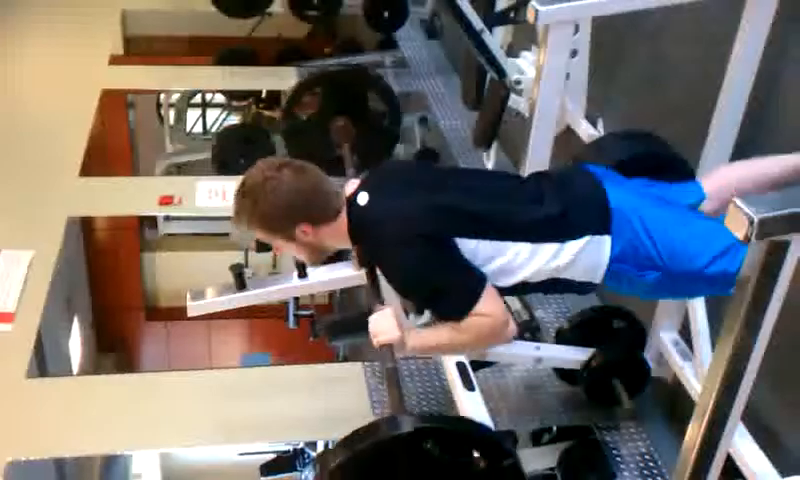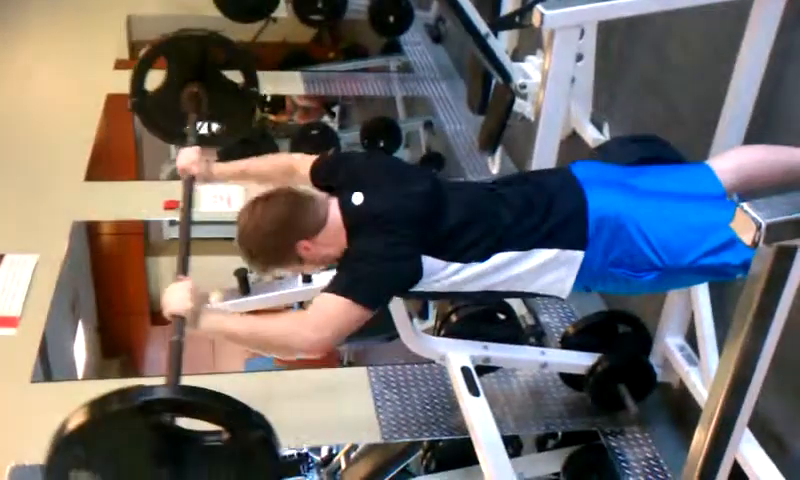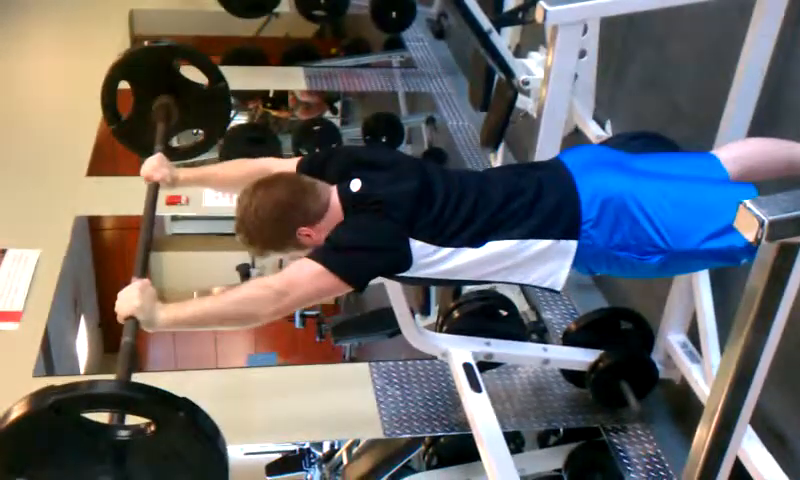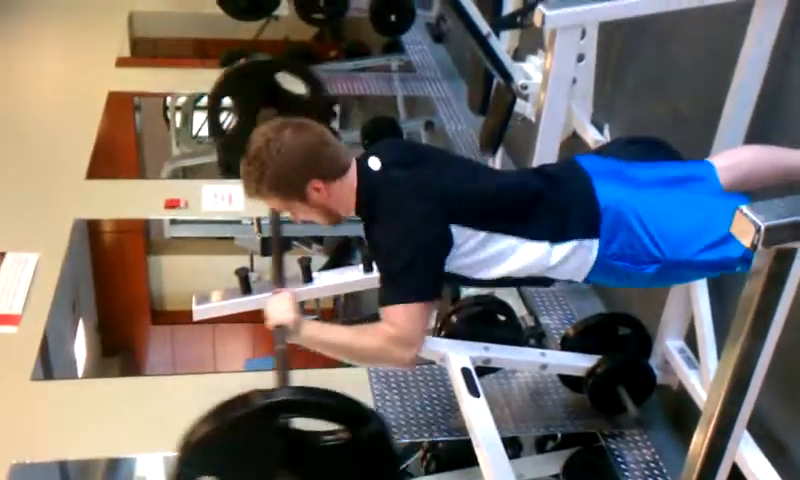
dt=1s
person 1, frame 1
left shoulder: (403, 252)
right shoulder: (373, 183)
left elbow: (497, 326)
left wrist: (408, 340)
right wrist: (333, 187)
left hip: (609, 243)
right hip: (582, 193)
left knee: (742, 258)
right knee: (702, 205)
person 1, frame 2
left shoulder: (382, 250)
right shoulder: (358, 176)
left elbow: (313, 334)
right elbow: (295, 166)
left wrist: (201, 316)
right wrist: (214, 170)
left hip: (591, 241)
right hip: (573, 191)
right knee: (716, 180)
person 1, frame 3
left shoulder: (372, 231)
right shoulder: (344, 167)
left elbow: (268, 296)
right elbow: (270, 174)
left wrist: (156, 312)
right wrist: (182, 174)
left hip: (591, 223)
right hip: (573, 176)
left knee: (740, 223)
right knee: (720, 173)
person 1, frame 4
left shoulder: (403, 224)
right shoulder: (375, 158)
left elbow: (398, 345)
left wrist: (296, 327)
right wrist: (273, 170)
left hip: (599, 234)
right hip: (579, 185)
left knee: (746, 236)
right knee: (716, 179)
